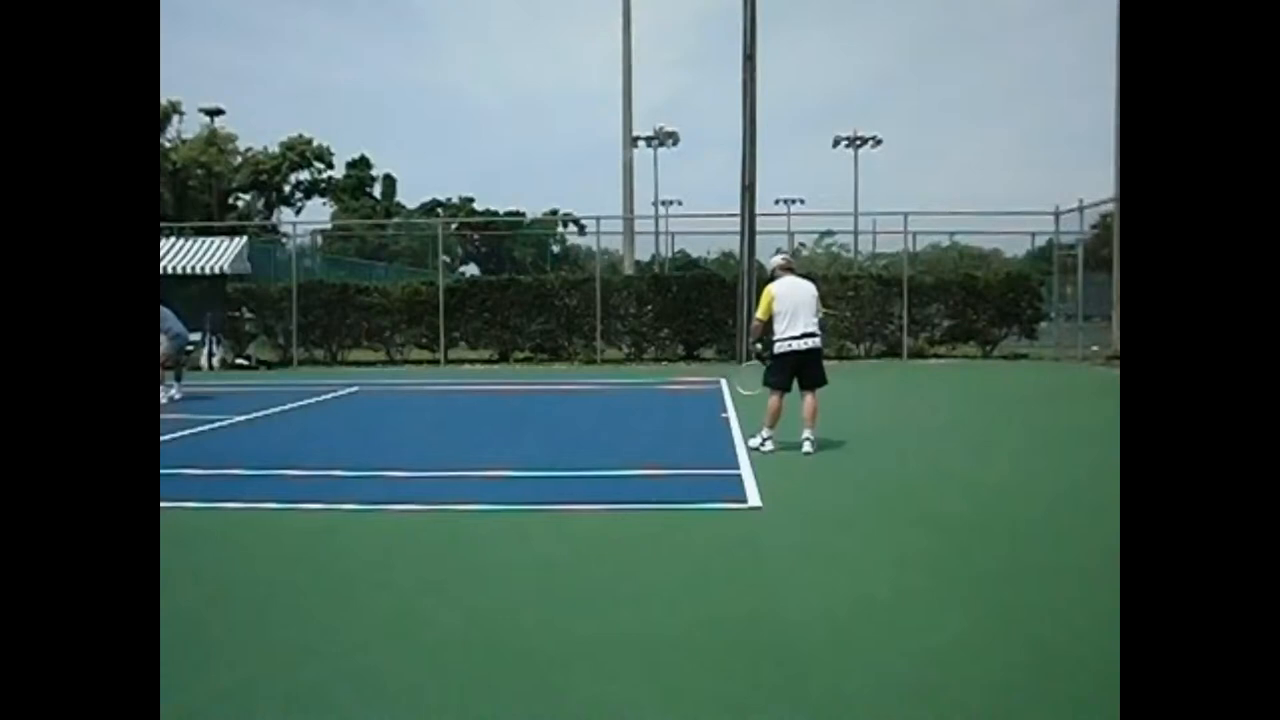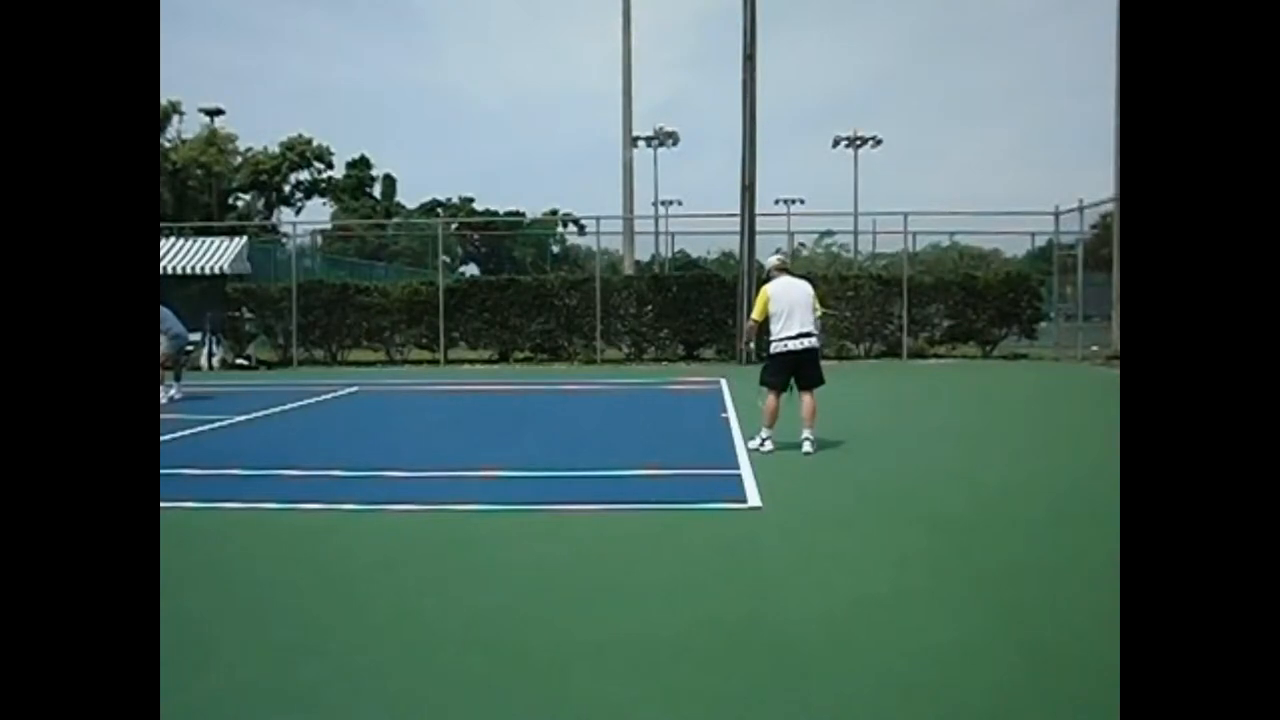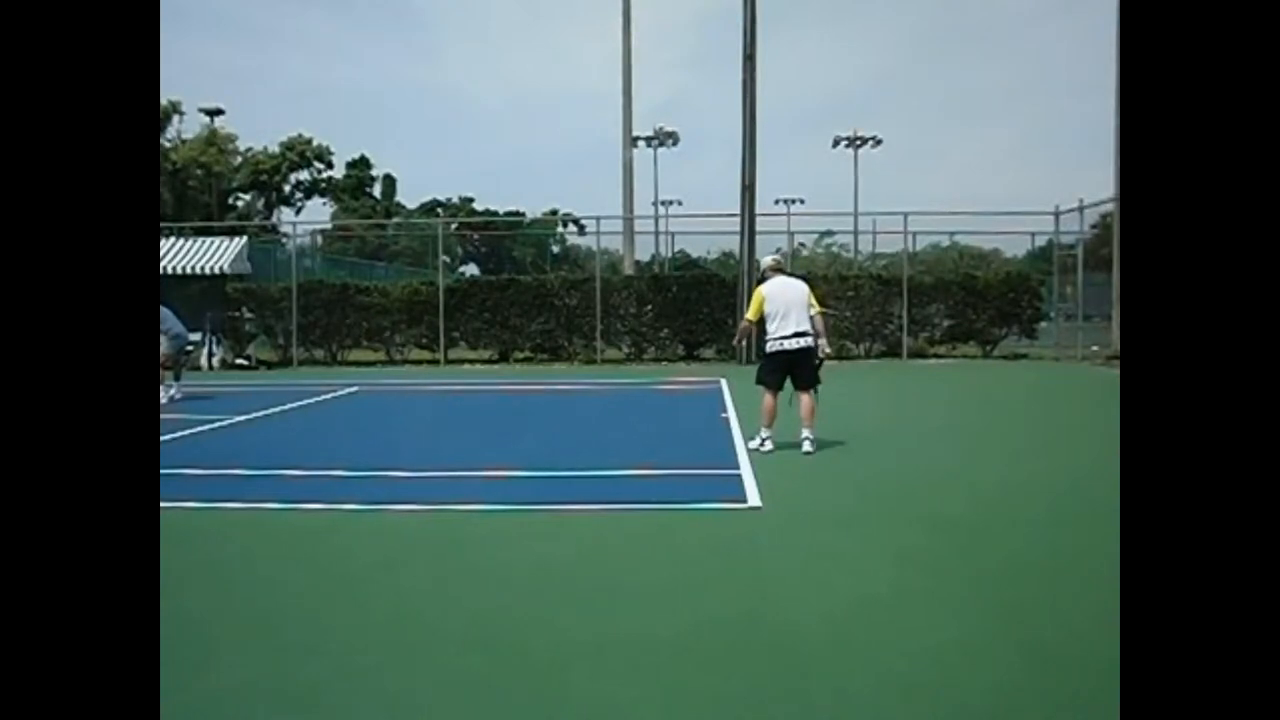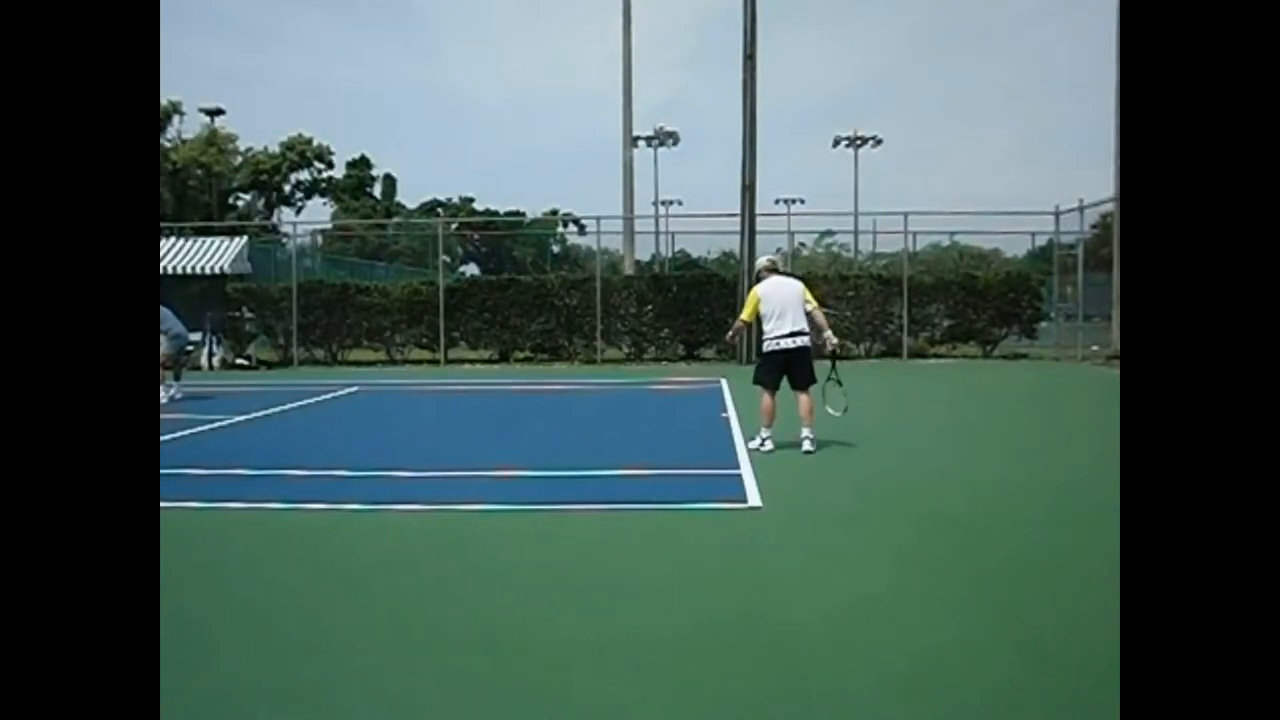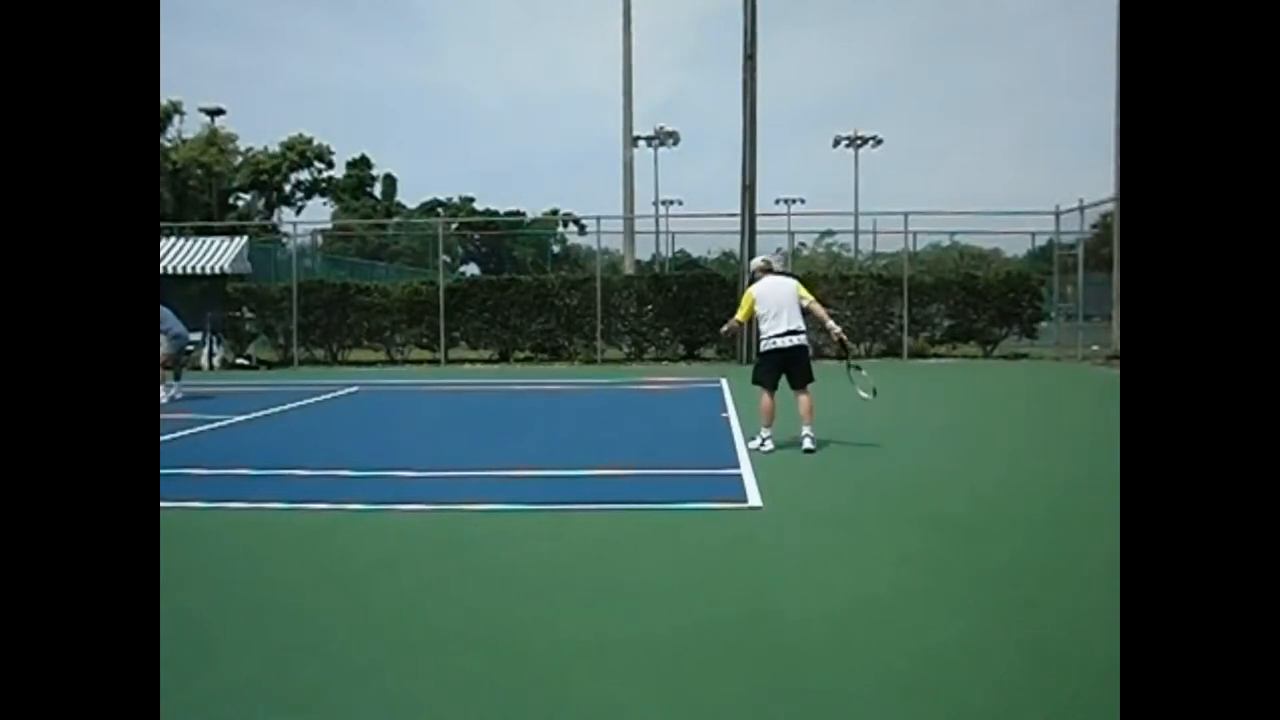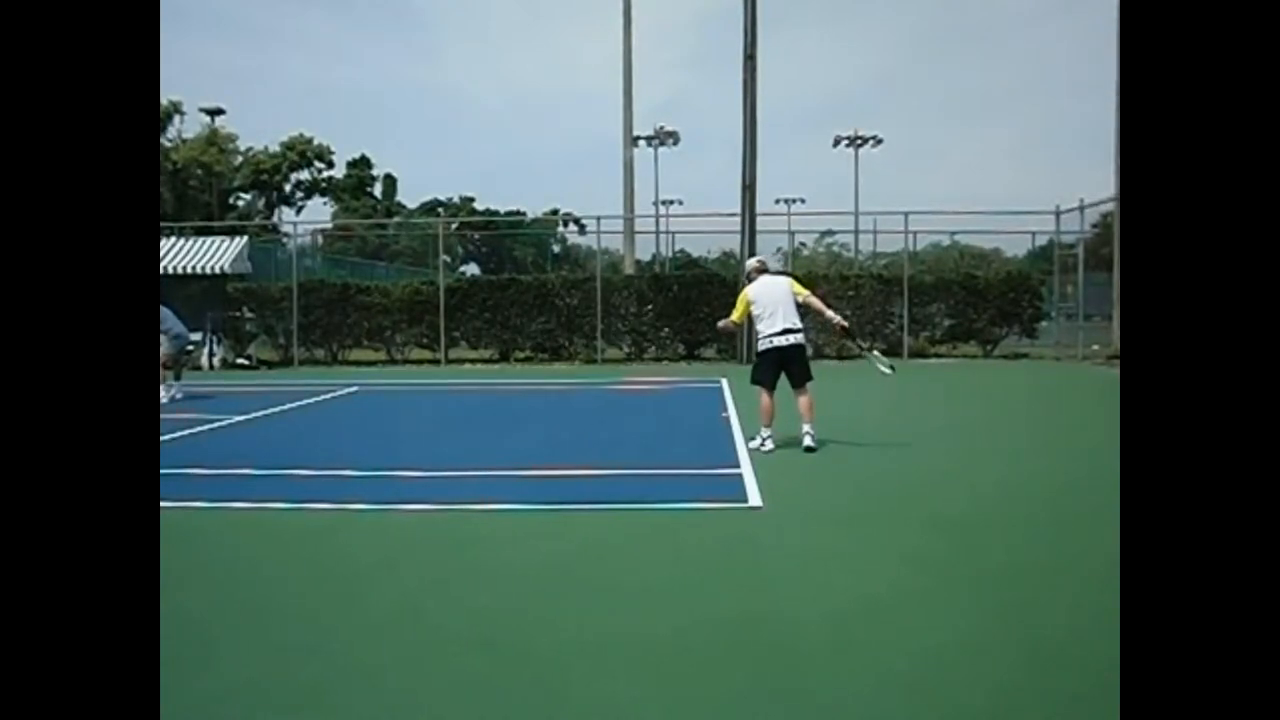
dt=0.5s
person 1, frame 1
left shoulder: (772, 288)
right shoulder: (810, 286)
left elbow: (758, 322)
right elbow: (817, 317)
left wrist: (754, 340)
left hip: (785, 346)
right hip: (811, 344)
left knee: (776, 393)
right knee: (809, 392)
left ankle: (766, 437)
right ankle: (808, 438)
person 1, frame 2
left shoulder: (768, 289)
right shoulder: (806, 286)
left elbow: (753, 323)
right elbow: (817, 319)
left wrist: (747, 340)
right wrist: (815, 342)
left hip: (782, 347)
right hip: (808, 345)
left knee: (773, 392)
right knee: (807, 392)
left ankle: (765, 438)
right ankle: (808, 438)
person 1, frame 3
left shoulder: (763, 289)
right shoulder: (802, 285)
left elbow: (748, 322)
right elbow: (816, 315)
left wrist: (739, 338)
right wrist: (822, 340)
left hip: (778, 346)
right hip: (803, 344)
left knee: (770, 392)
right knee: (805, 391)
left ankle: (765, 437)
right ankle: (807, 437)
person 1, frame 4
left shoulder: (758, 289)
right shoulder: (797, 284)
left elbow: (743, 322)
right elbow: (814, 311)
left wrist: (732, 334)
right wrist: (827, 333)
left hip: (774, 346)
right hip: (800, 344)
left knee: (768, 391)
right knee: (803, 391)
left ankle: (765, 438)
right ankle: (807, 437)
person 1, frame 5
left shoulder: (754, 290)
right shoulder: (792, 282)
left elbow: (738, 322)
right elbow: (812, 304)
left wrist: (726, 329)
right wrist: (830, 324)
left hip: (771, 345)
right hip: (797, 342)
left knee: (767, 391)
right knee: (802, 390)
left ankle: (765, 437)
right ankle: (807, 435)
person 1, frame 6
left shoulder: (749, 291)
right shoulder: (786, 281)
left elbow: (734, 324)
right elbow: (809, 298)
left wrist: (722, 325)
right wrist: (829, 314)
left hip: (769, 344)
right hip: (794, 340)
left knee: (766, 391)
right knee: (801, 389)
left ankle: (765, 437)
right ankle: (807, 433)
